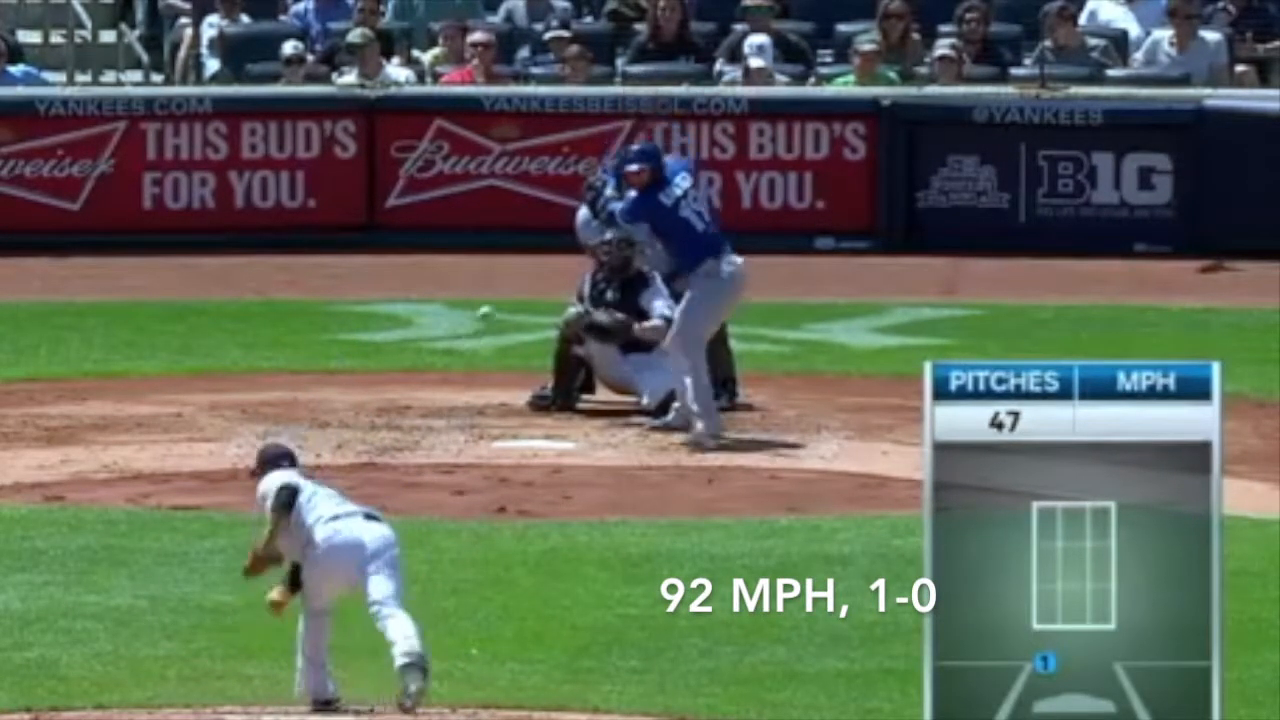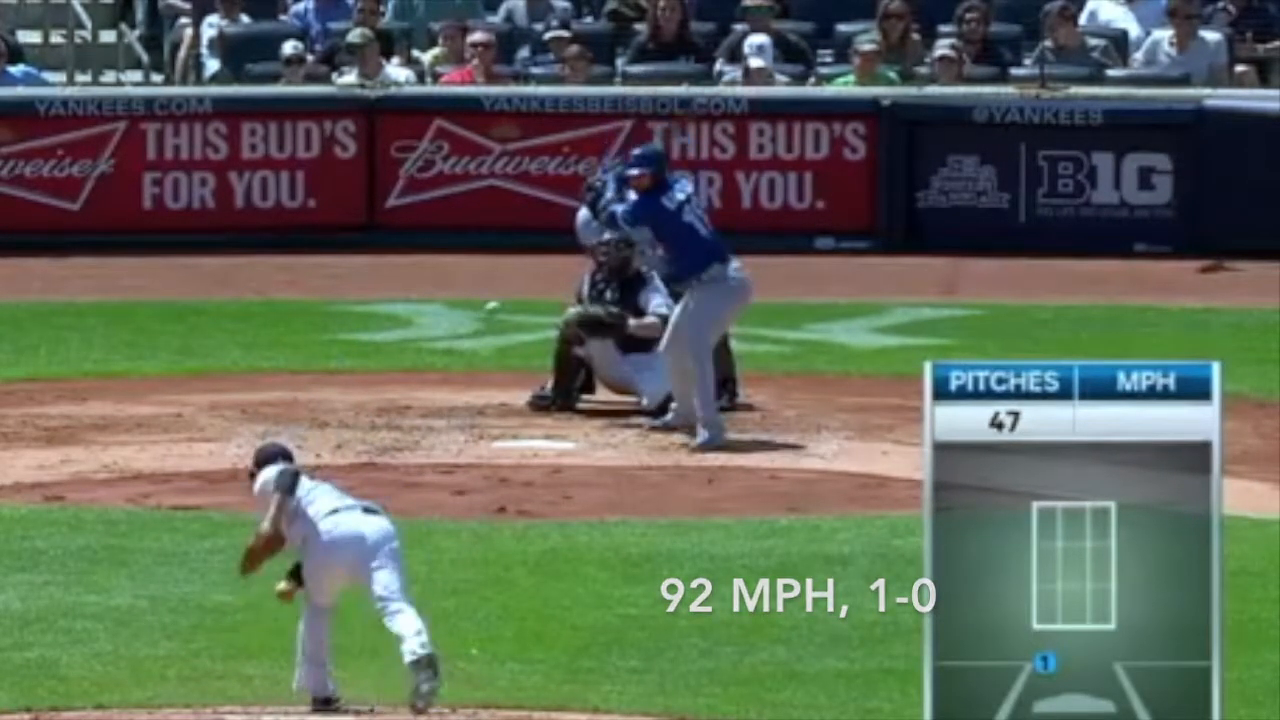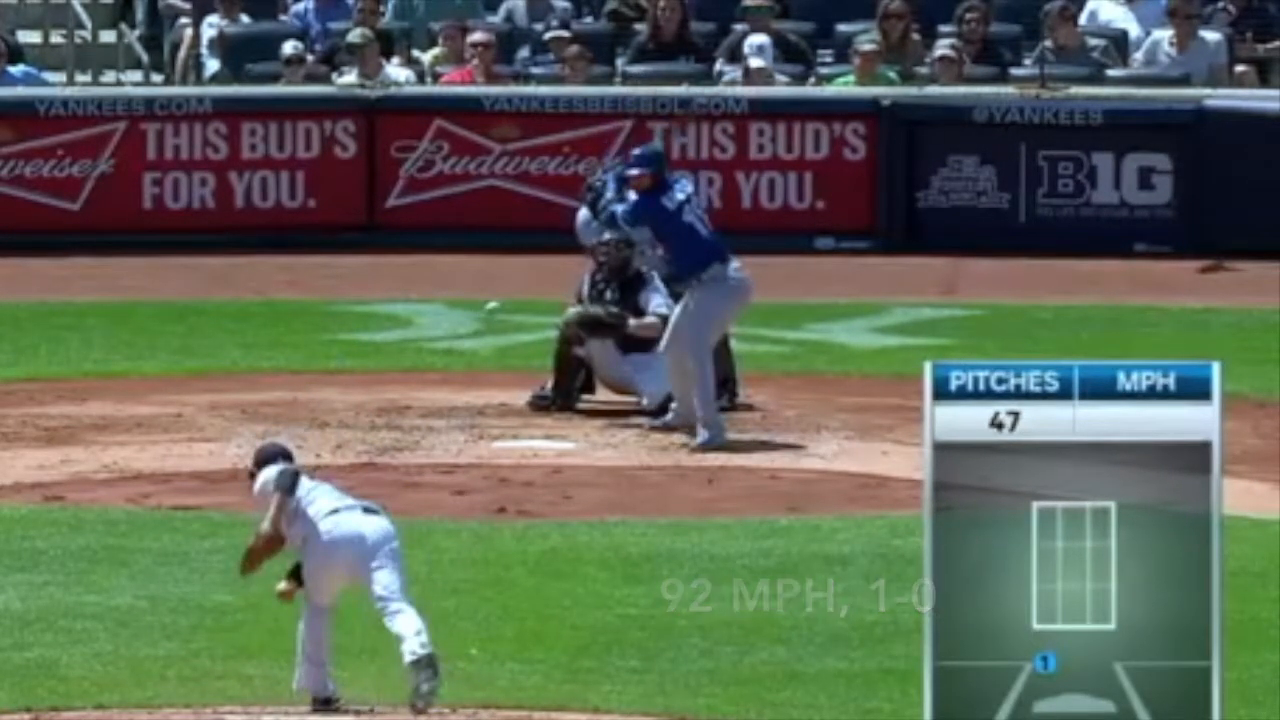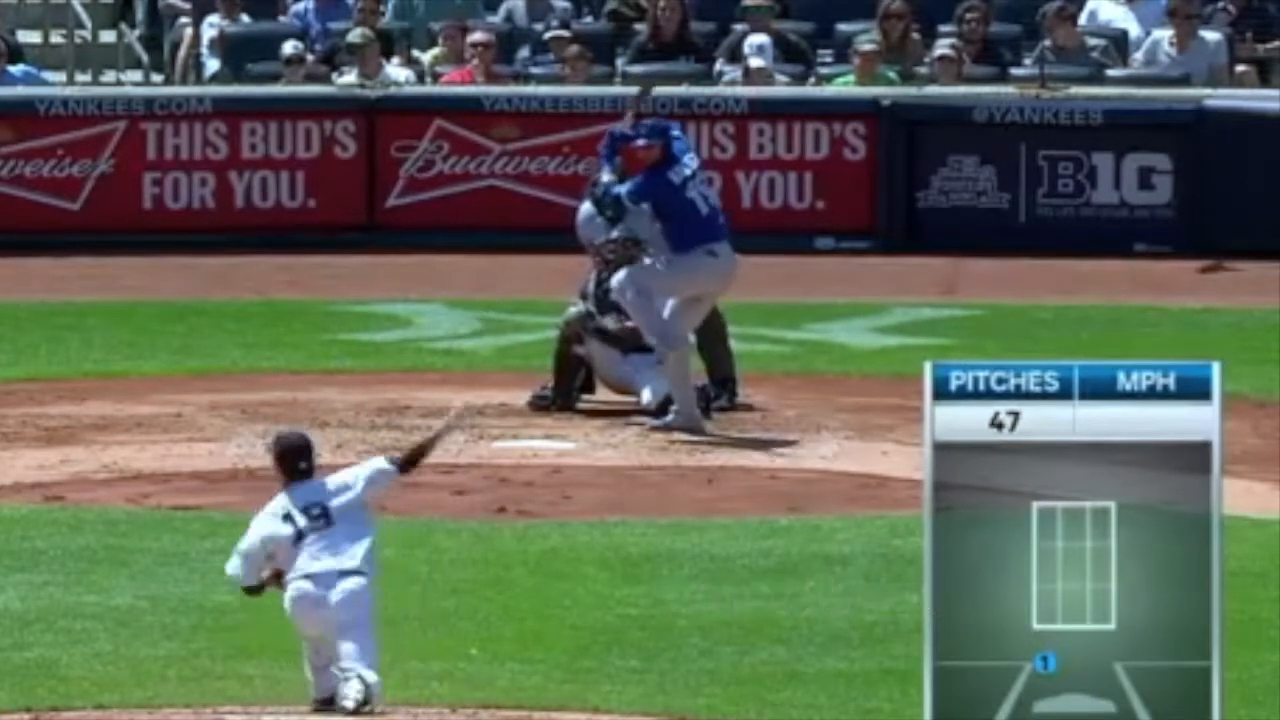
dt=0.3s
person 1, frame 1
left shoulder: (647, 202)
right shoulder: (679, 172)
left elbow: (611, 214)
right elbow: (674, 159)
left hip: (714, 276)
right hip: (719, 272)
left knee: (686, 344)
right knee: (676, 347)
left ankle: (707, 422)
right ankle: (684, 413)
person 1, frame 2
left shoulder: (648, 205)
right shoulder: (680, 185)
left elbow: (612, 217)
left wrist: (613, 186)
left hip: (721, 283)
right hip: (702, 284)
left knee: (696, 347)
right knee: (673, 349)
left ankle: (711, 429)
right ankle: (684, 413)
person 1, frame 3
left shoulder: (648, 205)
right shoulder: (680, 184)
left elbow: (612, 216)
left wrist: (614, 187)
left hip: (720, 282)
right hip: (703, 284)
left knee: (695, 348)
right knee: (673, 349)
left ankle: (711, 429)
right ankle: (685, 413)
person 1, frame 4
left shoulder: (654, 180)
right shoulder: (685, 152)
left elbow: (607, 200)
right elbow: (672, 130)
left wrist: (608, 162)
right wrist: (628, 135)
left hip: (702, 262)
right hip: (720, 262)
left knee: (624, 282)
right knee: (672, 333)
left ankle: (667, 344)
right ankle: (686, 414)
person 2, frame 1
left shoulder: (271, 481)
right shoulder: (316, 489)
left elbow: (287, 495)
right elbow: (305, 557)
left wrist: (267, 544)
right wrist: (287, 589)
left hip: (333, 534)
right hip: (377, 534)
left knee: (315, 612)
right knee: (388, 608)
left ankle: (321, 694)
right ankle: (409, 661)
person 2, frame 2
left shoulder: (270, 478)
right shoulder: (315, 487)
left elbow: (289, 475)
left wrist: (271, 520)
right wrist: (294, 581)
left hip: (334, 532)
right hip: (379, 527)
left knee: (316, 609)
right knee: (393, 602)
left ankle: (321, 692)
right ankle: (419, 655)
person 2, frame 3
left shoulder: (270, 478)
right shoulder: (312, 488)
left elbow: (289, 476)
left wrist: (272, 520)
right wrist: (294, 581)
left hip: (335, 532)
right hip: (378, 528)
left knee: (316, 609)
right knee: (394, 602)
left ankle: (321, 692)
right ankle: (420, 655)
person 2, frame 4
left shoulder: (268, 518)
right shoulder: (343, 484)
left elbow: (248, 584)
right elbow: (401, 463)
left wrist: (277, 575)
right wrist: (440, 433)
left hip: (304, 599)
right hip: (352, 592)
left knee: (316, 627)
left ankle: (325, 693)
right ankle: (357, 686)
person 3, frame 1
left shoulder: (649, 282)
right shoulder: (593, 281)
left elbow: (666, 326)
left wrist: (634, 328)
left hip: (649, 362)
right hip: (613, 366)
left knee: (660, 401)
right ankle: (563, 393)
person 3, frame 2
left shoulder: (646, 282)
right shoulder: (592, 282)
left elbow: (662, 324)
left wrist: (627, 324)
left hip: (648, 362)
right hip: (614, 369)
left knee: (662, 400)
right ankle: (563, 391)
person 3, frame 3
left shoulder: (646, 283)
right shoulder: (592, 282)
left elbow: (664, 323)
left wrist: (628, 324)
left hip: (647, 360)
right hip: (613, 366)
left knee: (661, 401)
right ankle: (563, 391)
person 3, frame 4
right shoulder: (596, 280)
left wrist: (633, 329)
left hip: (649, 362)
right hip: (615, 367)
left knee: (661, 401)
left ankle: (704, 394)
right ankle: (563, 392)
